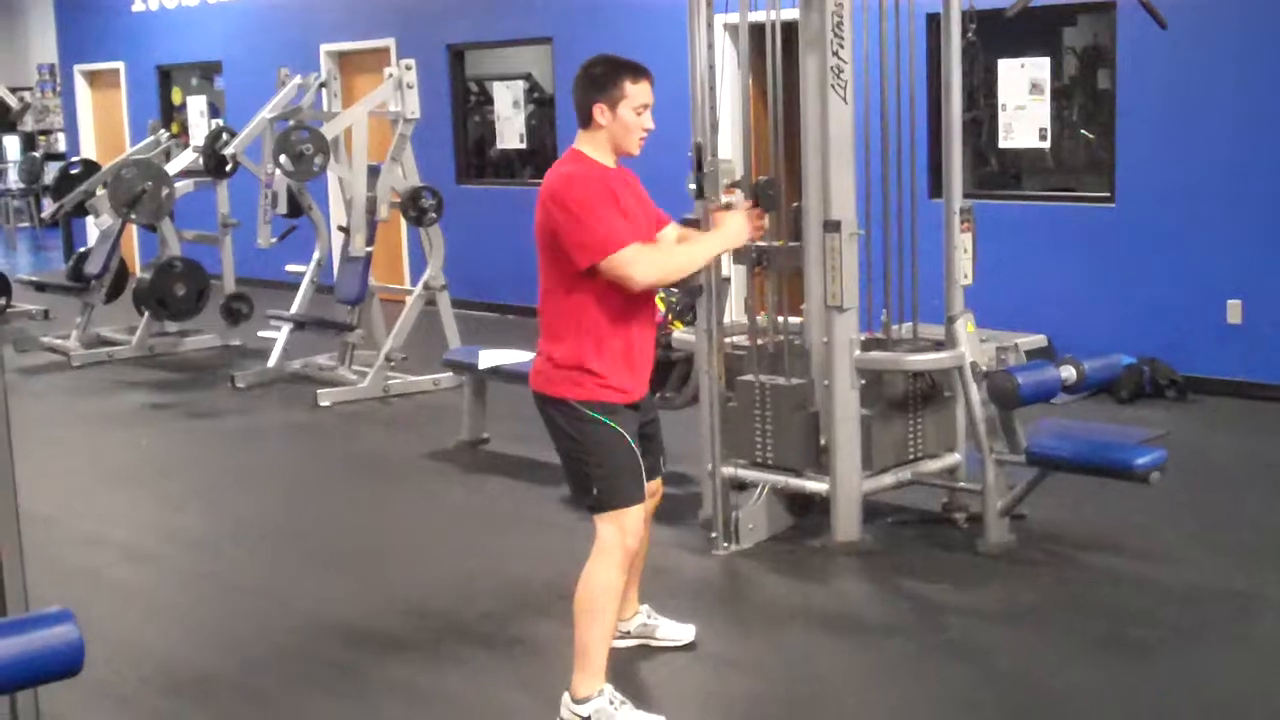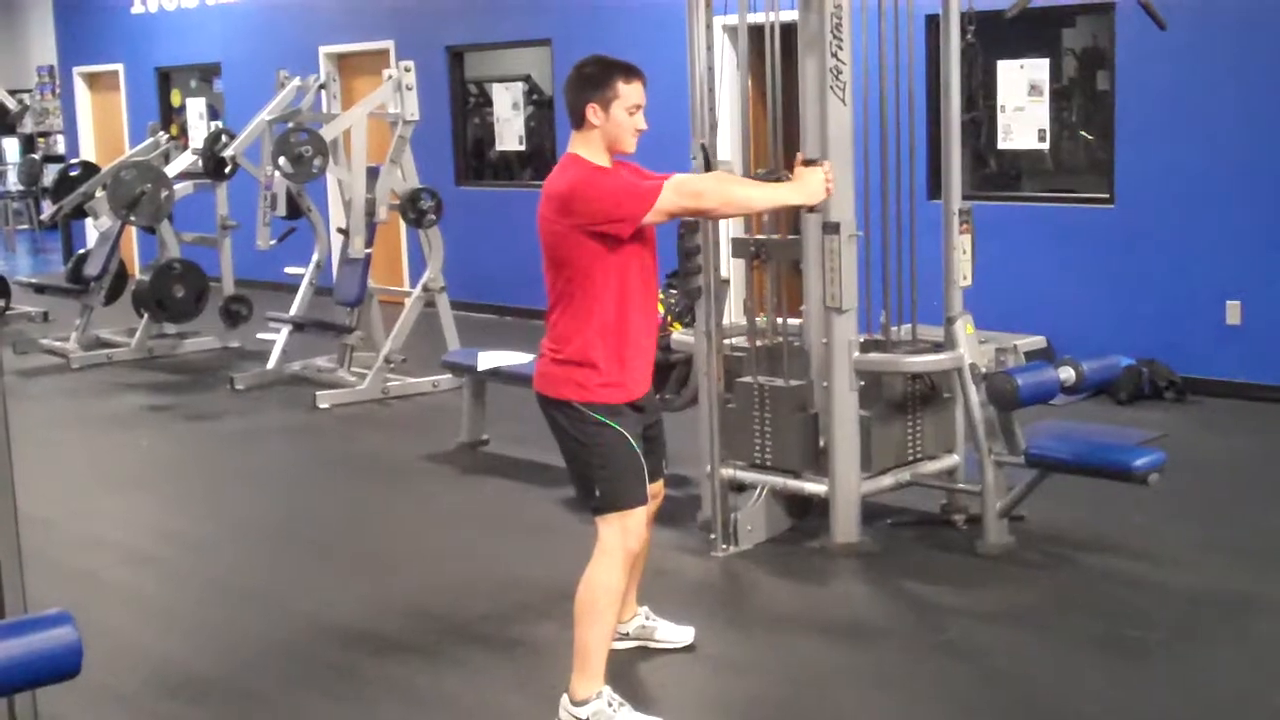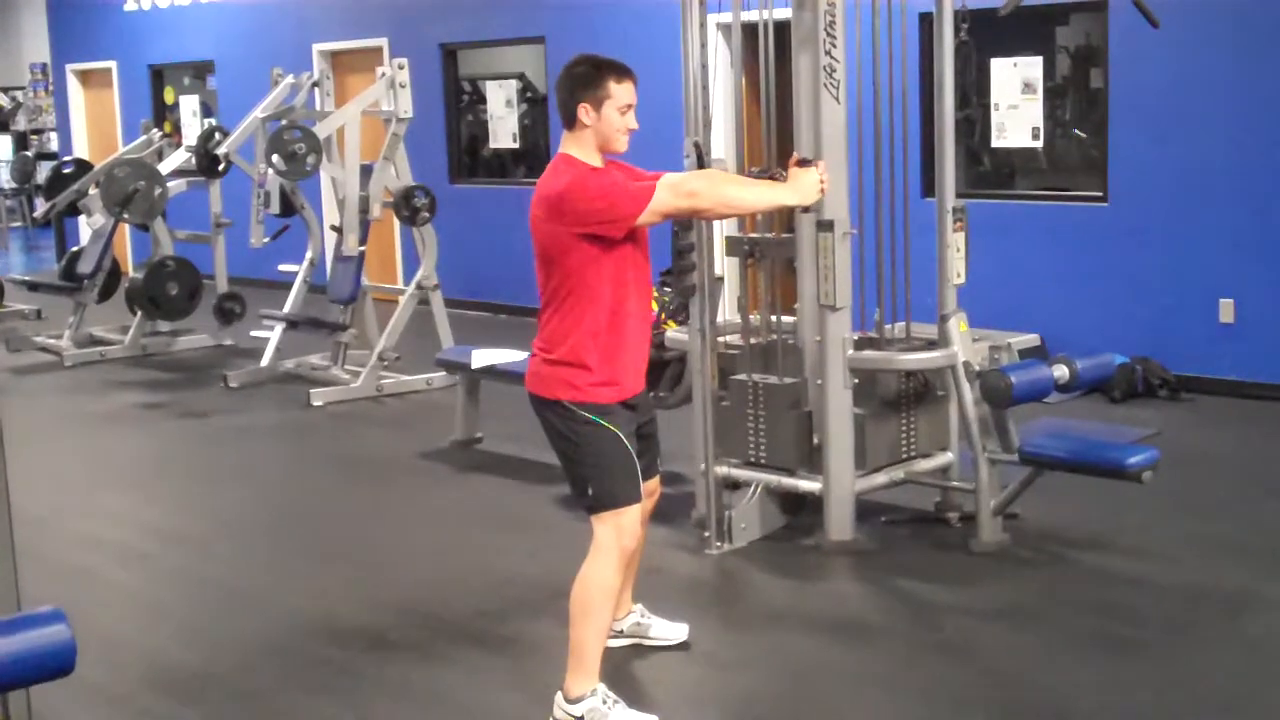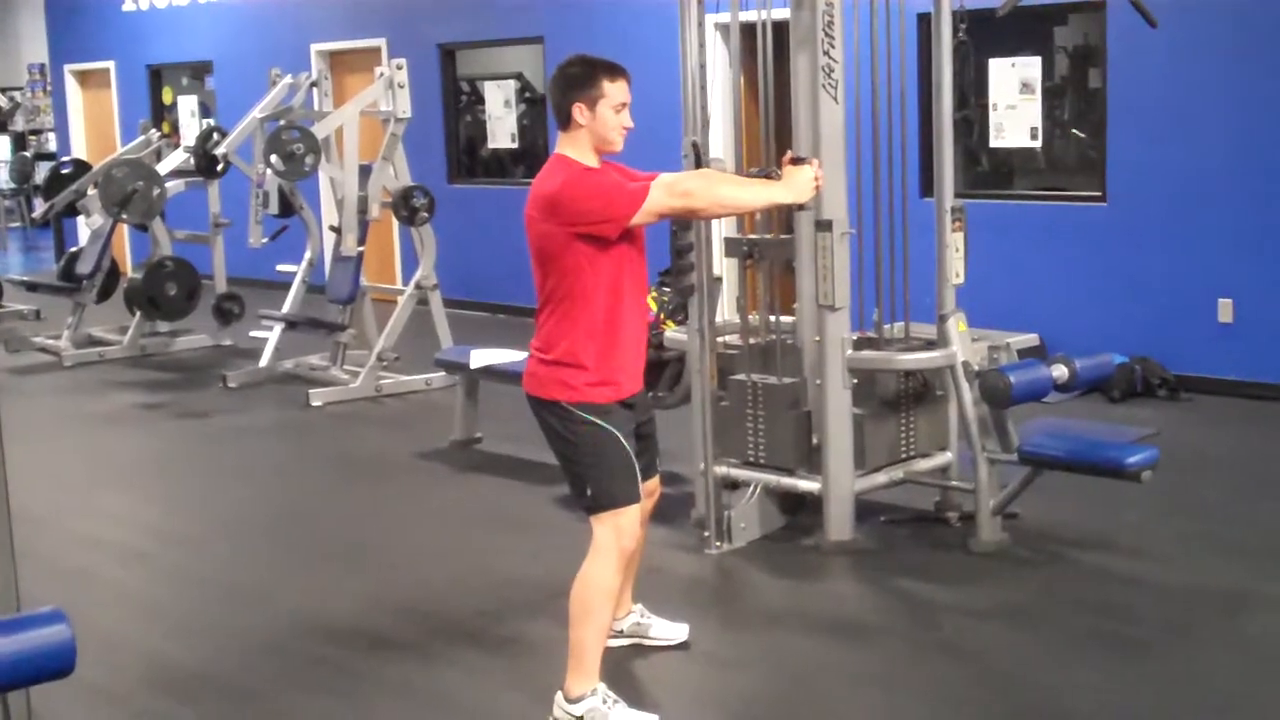
dt=0.5s
person 1, frame 1
left shoulder: (619, 181)
right shoulder: (573, 186)
left elbow: (666, 242)
right elbow: (644, 267)
left wrist: (719, 231)
right wrist: (720, 239)
left hip: (622, 379)
right hip: (584, 386)
left knee: (645, 495)
right knee: (620, 529)
left ankle: (625, 618)
person 1, frame 2
left shoulder: (616, 176)
right shoulder: (581, 186)
left elbow: (700, 186)
right elbow: (698, 198)
left wrist: (789, 186)
right wrist: (796, 193)
left hip: (624, 379)
right hip: (587, 387)
left knee: (646, 497)
right knee: (622, 530)
left ankle: (624, 619)
person 1, frame 3
left shoulder: (610, 176)
right shoulder: (573, 187)
left elbow: (693, 184)
right elbow: (690, 199)
left wrist: (781, 184)
right wrist: (790, 194)
left hip: (618, 378)
right hip: (579, 388)
left knee: (644, 493)
right knee: (617, 528)
left ankle: (620, 616)
person 1, frame 4
left shoulder: (604, 176)
right shoulder: (568, 187)
left elbow: (686, 184)
right elbow: (684, 199)
left wrist: (776, 183)
right wrist: (784, 193)
left hip: (615, 379)
right hip: (577, 388)
left knee: (644, 492)
right knee: (617, 529)
left ankle: (620, 615)
